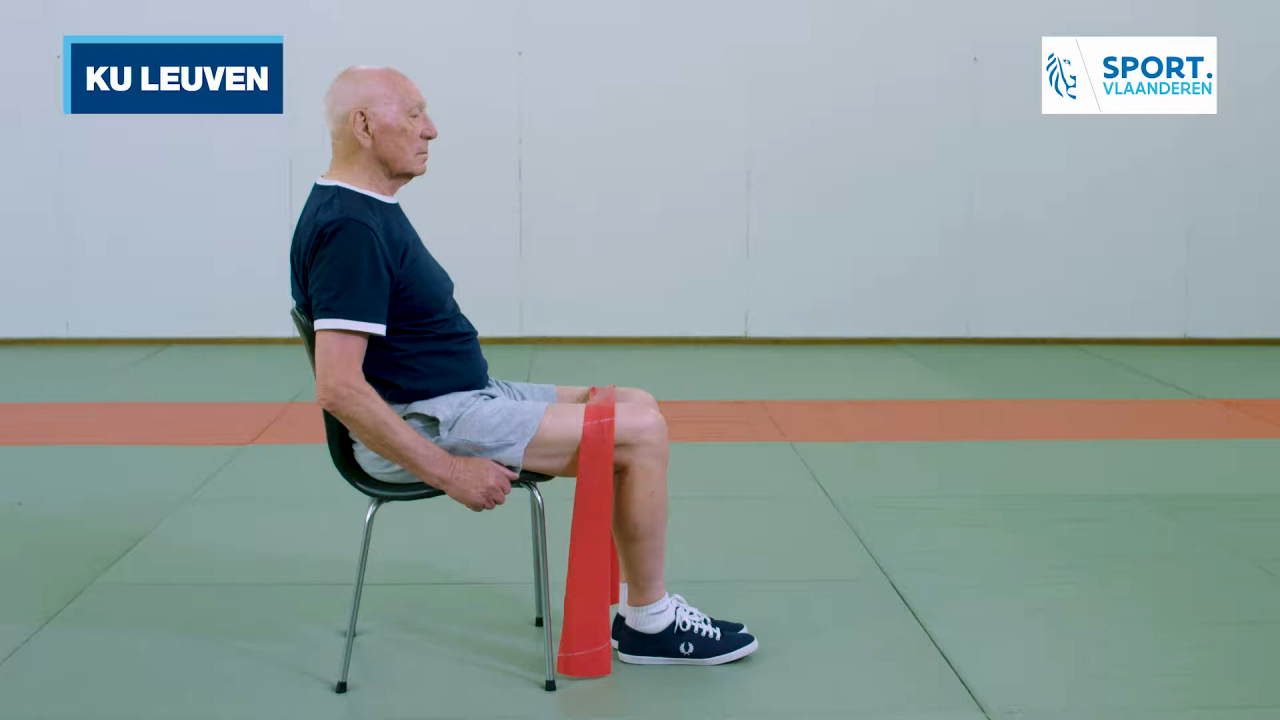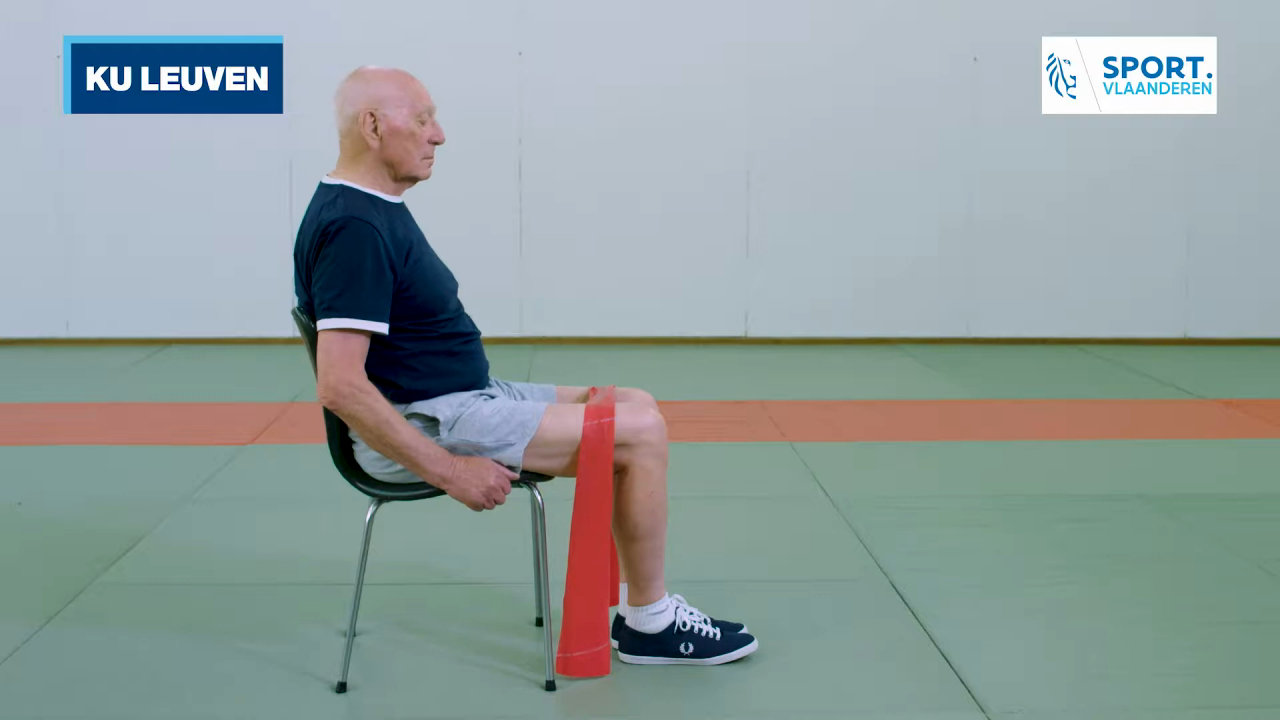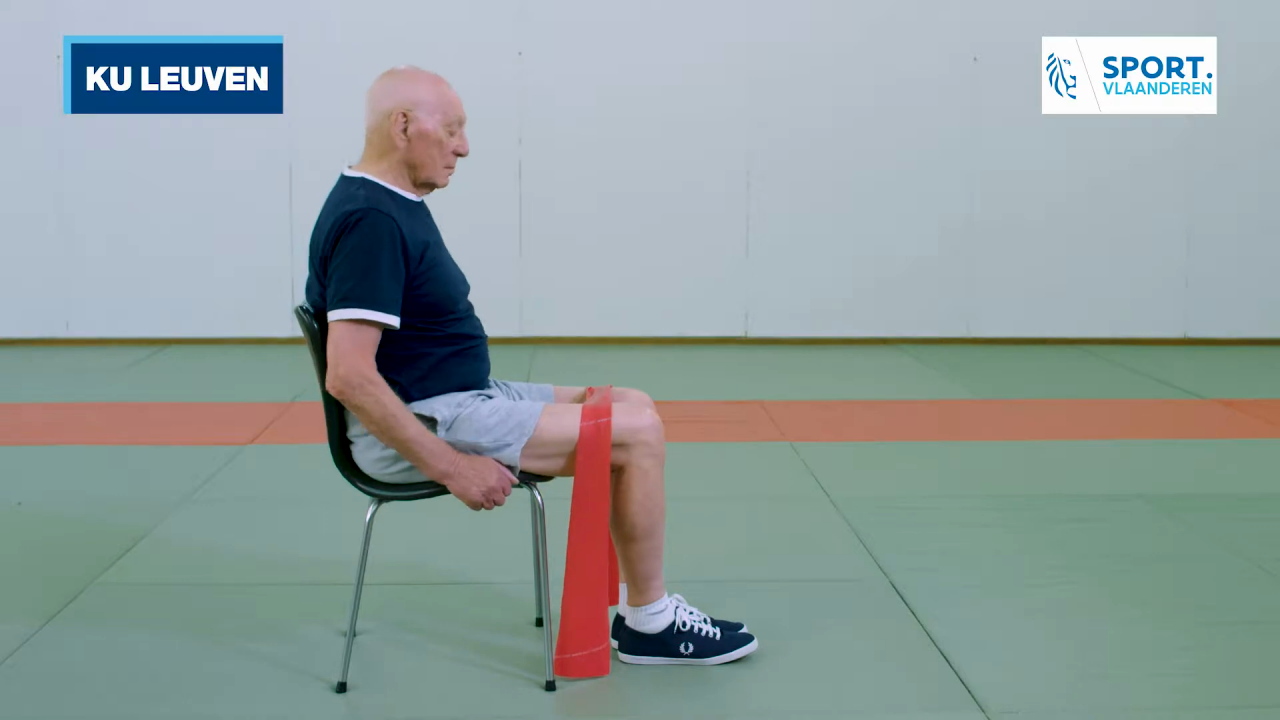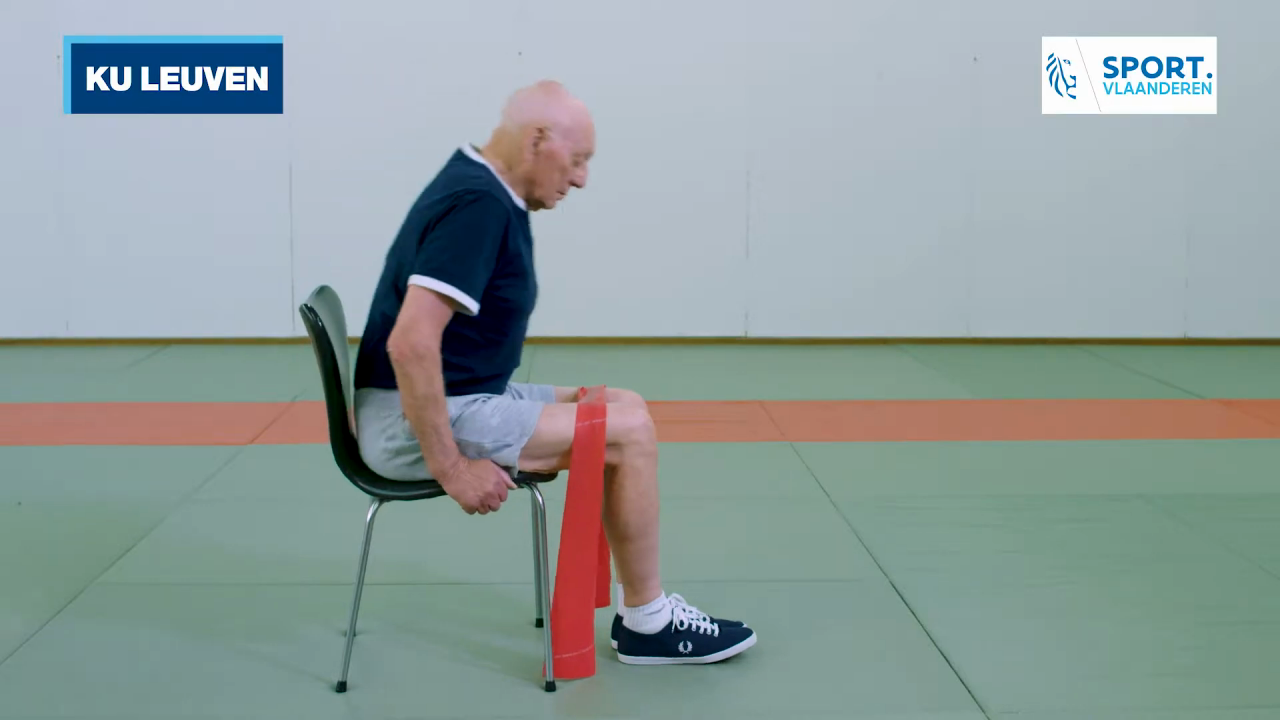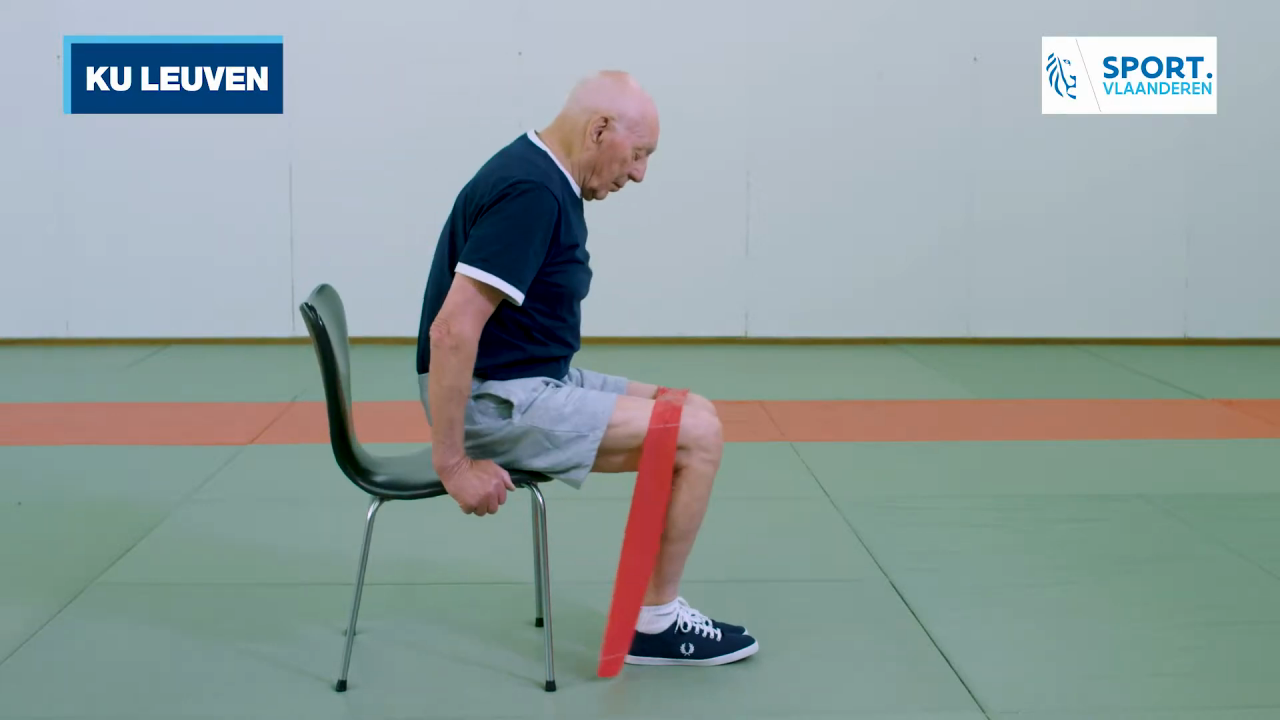
dt=0.5s
person 1, frame 1
left shoulder: (369, 208)
right shoulder: (349, 227)
right elbow: (340, 387)
right wrist: (447, 471)
left hip: (463, 398)
right hip: (426, 426)
left knee: (635, 409)
right knee: (640, 432)
left ankle: (643, 607)
right ankle: (650, 623)
person 1, frame 2
left shoulder: (375, 209)
right shoulder: (352, 226)
right elbow: (340, 385)
right wrist: (448, 471)
left hip: (467, 398)
right hip: (430, 426)
left knee: (635, 407)
right knee: (641, 434)
left ankle: (643, 606)
right ankle: (650, 622)
person 1, frame 3
left shoulder: (393, 203)
right shoulder: (372, 218)
right elbow: (348, 376)
right wrist: (449, 466)
left hip: (459, 400)
right hip: (425, 424)
left knee: (632, 408)
right knee: (636, 434)
left ankle: (642, 607)
right ankle: (651, 623)
person 1, frame 4
left shoulder: (486, 194)
right shoulder: (478, 206)
right elbow: (410, 343)
right wrist: (450, 466)
left hip: (466, 398)
right hip: (416, 420)
left knee: (626, 408)
right knee: (629, 434)
left ankle: (645, 608)
right ankle: (648, 623)
person 1, frame 5
left shoulder: (538, 176)
right shoulder: (531, 192)
right elbow: (451, 331)
right wrist: (452, 464)
left hip: (535, 382)
right hip: (498, 401)
left knee: (694, 416)
right knee: (697, 437)
left ankle: (648, 607)
right ankle: (654, 622)
